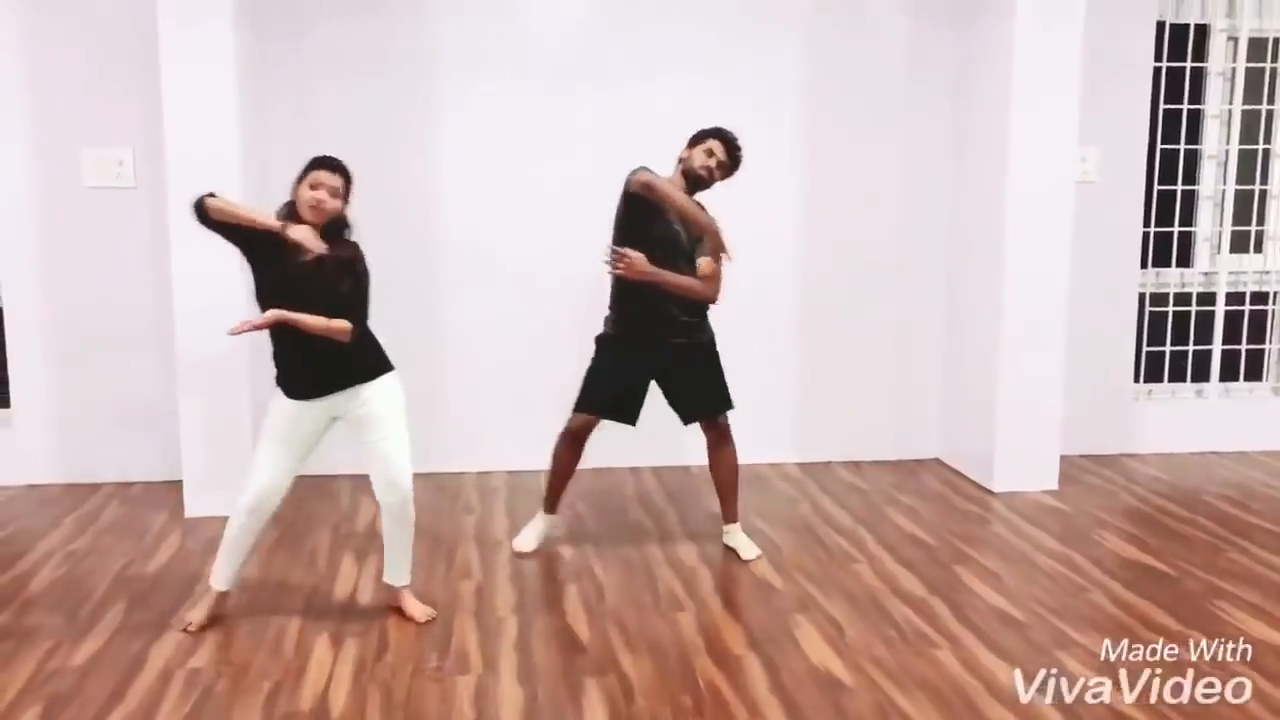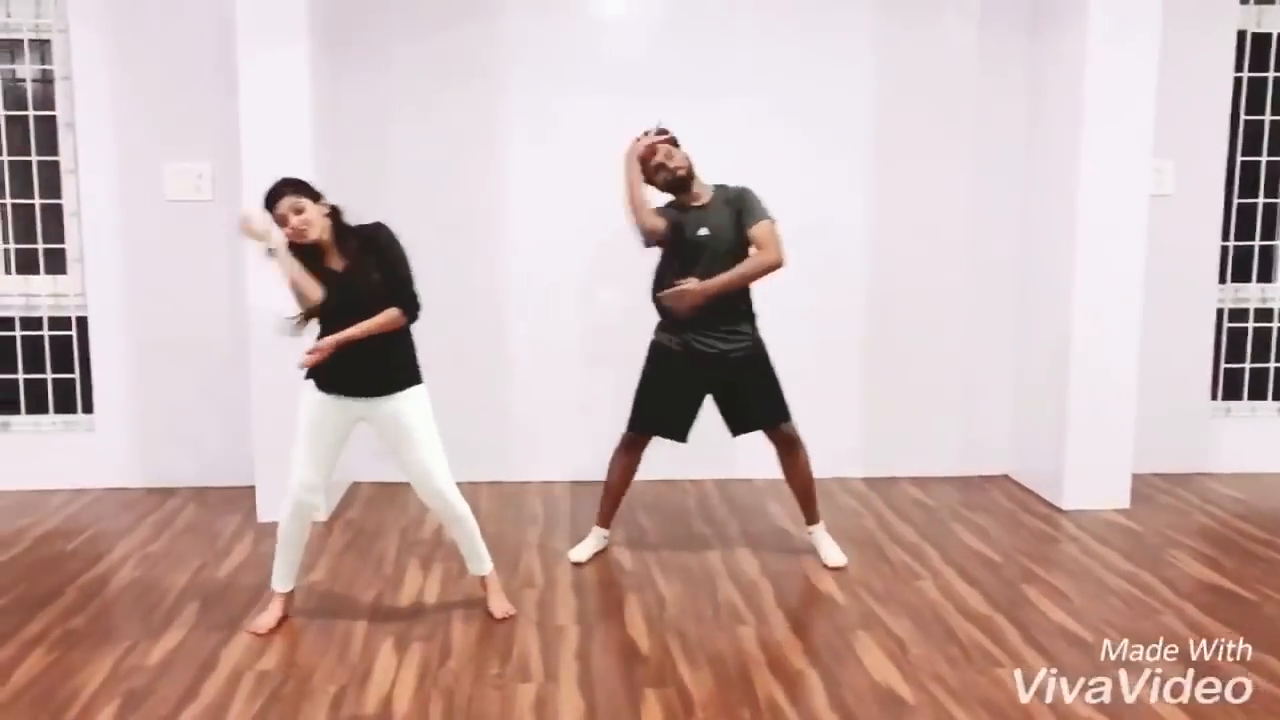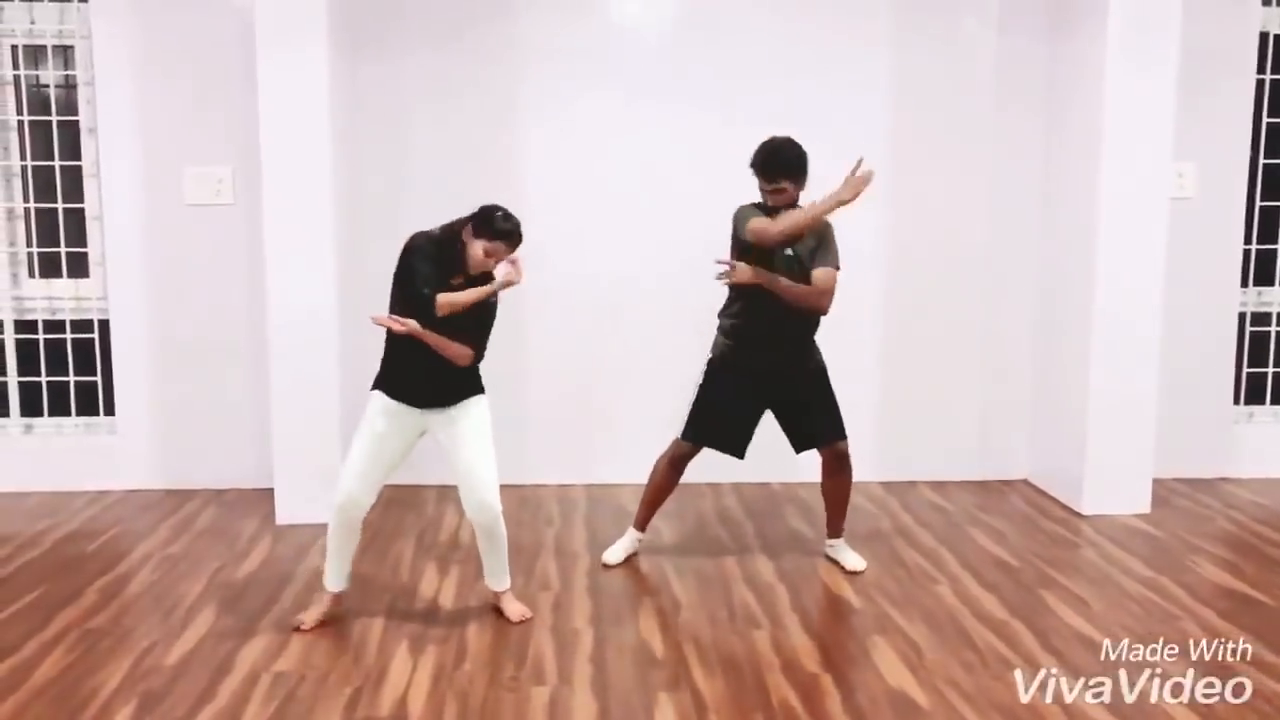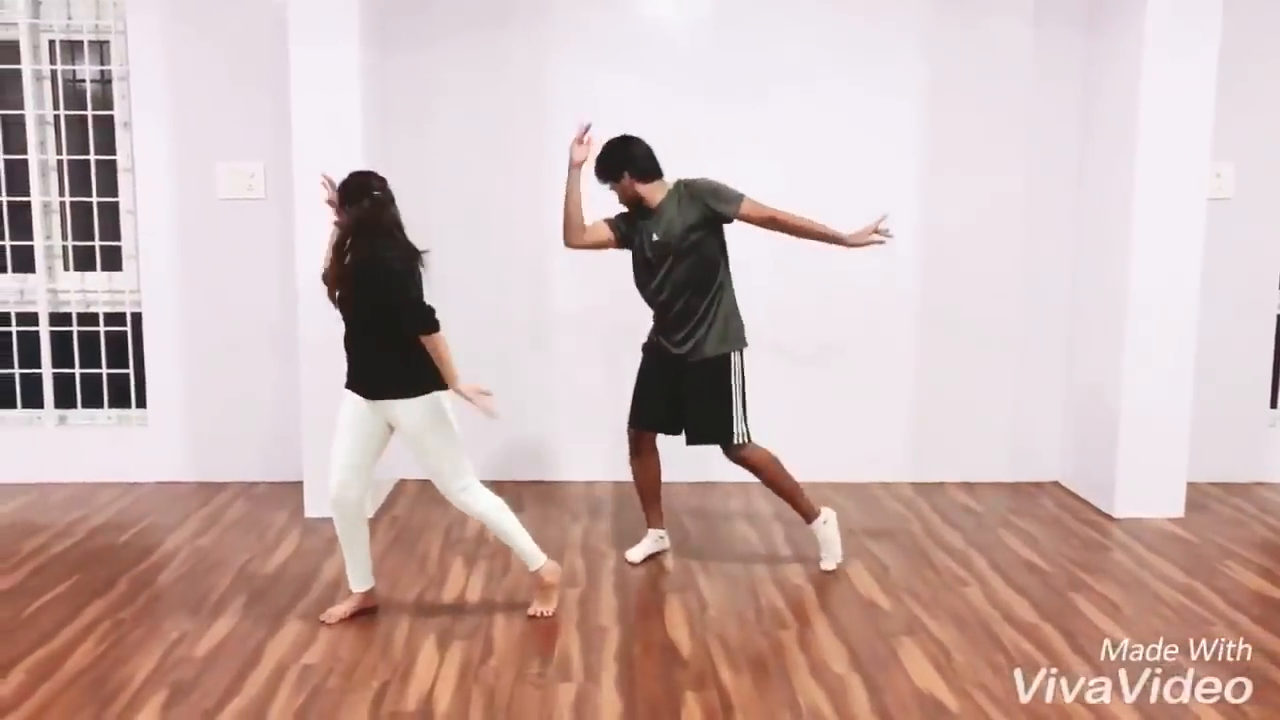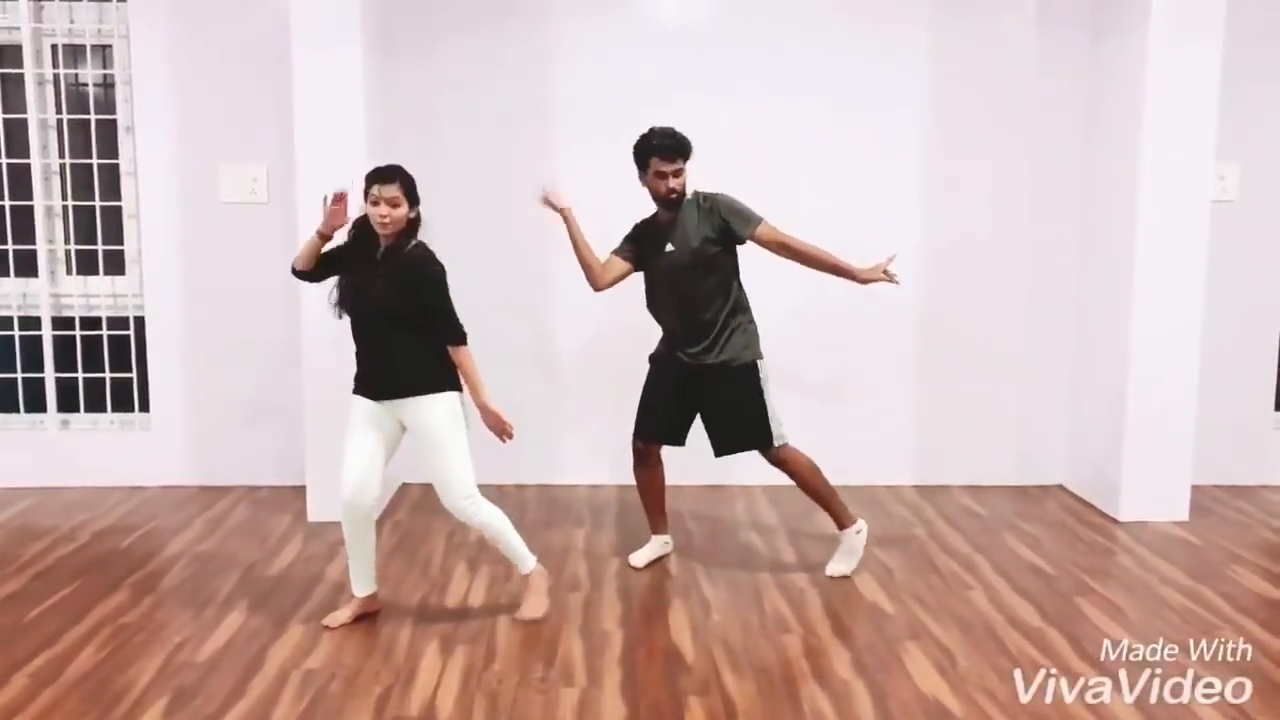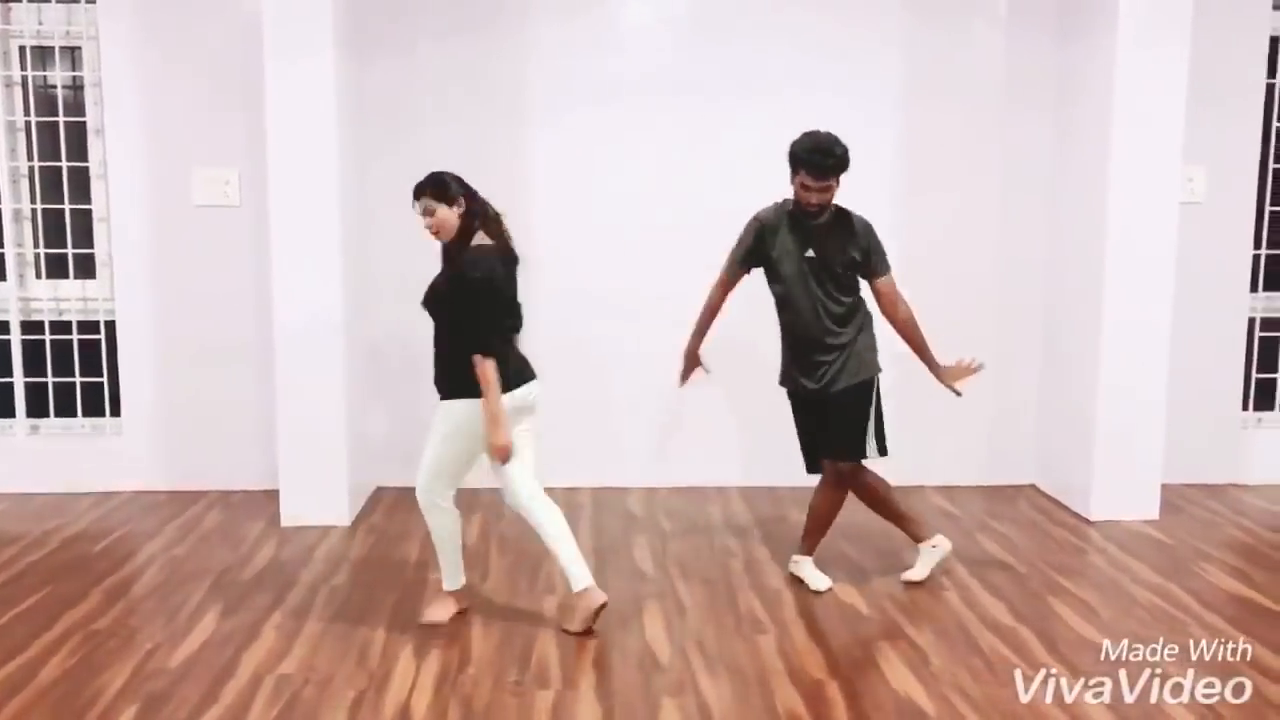
dt=0.7s
person 1, frame 1
left shoulder: (347, 256)
right shoulder: (264, 242)
left elbow: (351, 329)
right elbow: (206, 208)
left wrist: (283, 315)
right wrist: (283, 228)
left hip: (367, 383)
right hip: (300, 392)
left knee: (397, 487)
right knee: (258, 494)
left ankle: (400, 587)
right ankle: (217, 590)
person 1, frame 2
left shoulder: (376, 237)
right shoulder: (301, 266)
left elbow: (406, 308)
right elbow: (318, 305)
left wrist: (345, 337)
right wrist: (276, 248)
left hip: (396, 389)
right hip: (331, 390)
left knee: (438, 490)
right knee: (301, 494)
left ankle: (488, 580)
right ankle: (281, 595)
person 1, frame 3
left shoulder: (486, 285)
right shoulder: (422, 249)
left elbow: (468, 354)
right elbow: (428, 303)
left wrist: (421, 332)
right wrist: (490, 287)
left hip: (460, 403)
right hip: (397, 397)
left knee: (484, 503)
right knee: (350, 498)
left ankle: (501, 590)
right ankle: (332, 592)
person 1, frame 4
left shoulder: (387, 258)
right shoulder: (366, 255)
left elbow: (423, 322)
right elbow: (334, 284)
left wrist: (454, 382)
right wrist: (339, 229)
left hip: (412, 393)
right hip: (363, 392)
left knee: (462, 489)
right knee: (343, 494)
left ankle: (545, 571)
right ankle: (363, 591)
person 1, frame 5
left shoulder: (419, 262)
right shoulder: (360, 251)
left elbow: (451, 333)
right elbow: (303, 269)
left wrist: (481, 399)
right wrist: (325, 229)
left hip: (428, 393)
right hip: (372, 394)
left knee: (461, 499)
right knee: (355, 496)
left ankle: (533, 573)
right ankle: (364, 595)
person 1, frame 6
left shoulder: (464, 267)
right shoulder: (499, 252)
left elbow: (481, 347)
left wrist: (494, 420)
left hip: (470, 397)
right hip: (520, 387)
left knee: (432, 490)
right knee: (525, 494)
left ankle: (453, 591)
right ankle: (585, 590)
person 2, frame 1
left shoulder: (700, 221)
right shoulder: (642, 186)
left elbow: (709, 290)
right elbow: (651, 184)
left wrist: (651, 272)
right wrist: (713, 232)
left hip: (687, 337)
right hip: (626, 333)
left knee: (718, 426)
right knee: (577, 425)
left ankle: (732, 528)
right ankle: (547, 516)
person 2, frame 2
left shoulder: (739, 199)
right shoulder: (666, 218)
left elbow: (771, 254)
right elbow: (647, 228)
left wrist: (707, 288)
right wrist: (630, 163)
left hip: (739, 343)
right hip: (679, 346)
left knee: (785, 434)
right knee: (636, 436)
left ankle: (816, 531)
right ankle: (600, 532)
person 2, frame 3
left shoulder: (820, 230)
right shoulder: (748, 218)
left elbow: (821, 300)
right elbow: (772, 232)
left wrist: (762, 277)
right wrist: (839, 197)
left hip: (798, 360)
right hip: (738, 357)
left knee: (837, 451)
right knee: (684, 448)
left ankle: (835, 541)
right ankle: (635, 533)
person 2, frame 4
left shoulder: (698, 195)
right shoulder: (632, 222)
left elbow: (769, 217)
right elbow: (575, 237)
left wrist: (845, 239)
right wrist: (574, 170)
left hip: (716, 346)
right hip: (665, 346)
left knee: (738, 447)
right knee: (639, 434)
left ankle: (820, 520)
right ankle: (656, 532)
person 2, frame 5
left shoulder: (715, 209)
right shoulder: (642, 236)
left elbow: (780, 242)
right elbow: (599, 278)
left wrist: (855, 273)
right wrist: (568, 218)
left hip: (732, 354)
right hip: (676, 356)
left knee: (774, 449)
right knee: (644, 446)
left ankle: (850, 527)
right ankle: (660, 537)
person 2, frame 6
left shoulder: (858, 231)
right shoulder: (766, 225)
left elbow: (892, 302)
right elbow: (726, 282)
left wrist: (935, 366)
right wrist: (694, 343)
left hip: (851, 368)
right hip: (802, 371)
left knee: (838, 467)
right knee: (843, 466)
left ankle: (803, 556)
right ankle: (927, 539)
